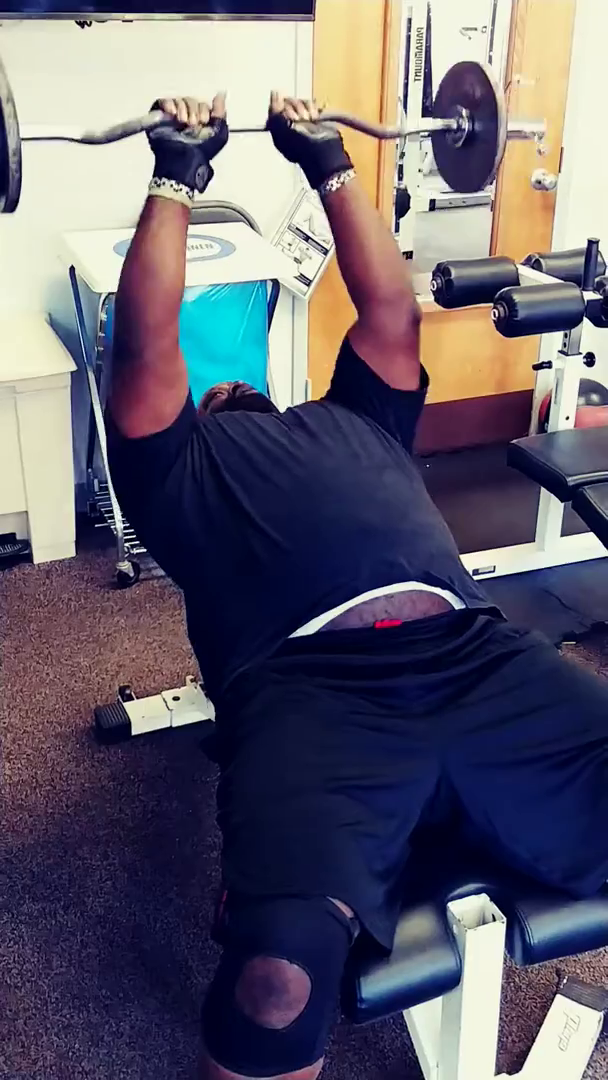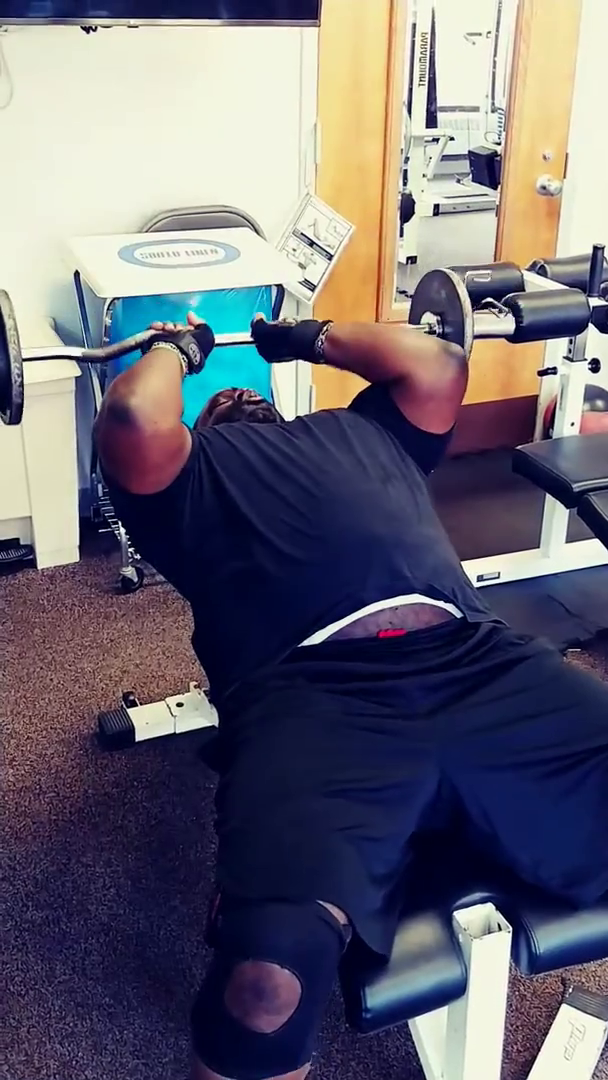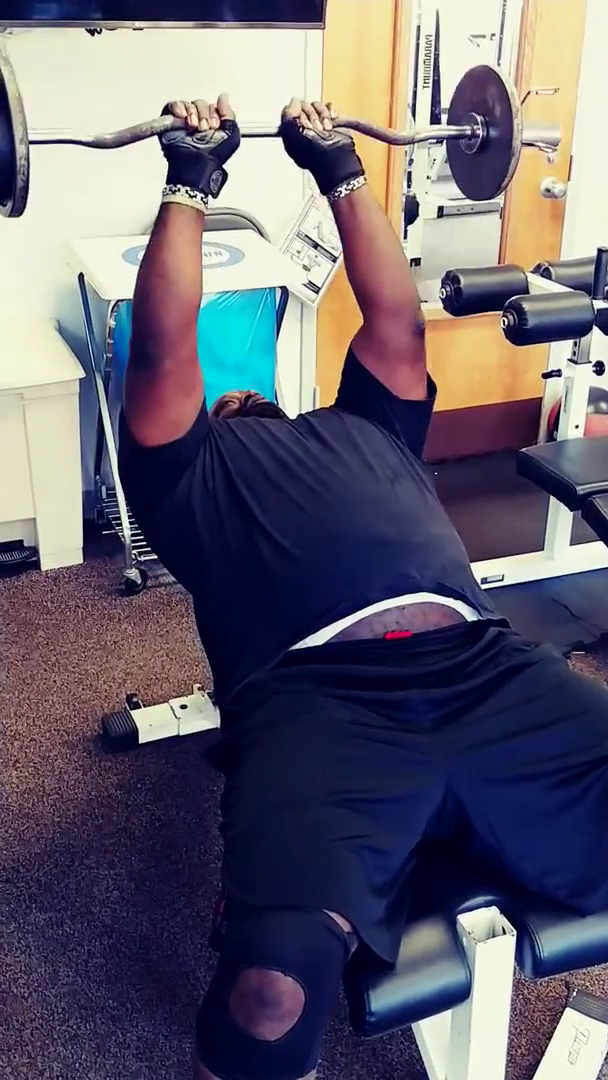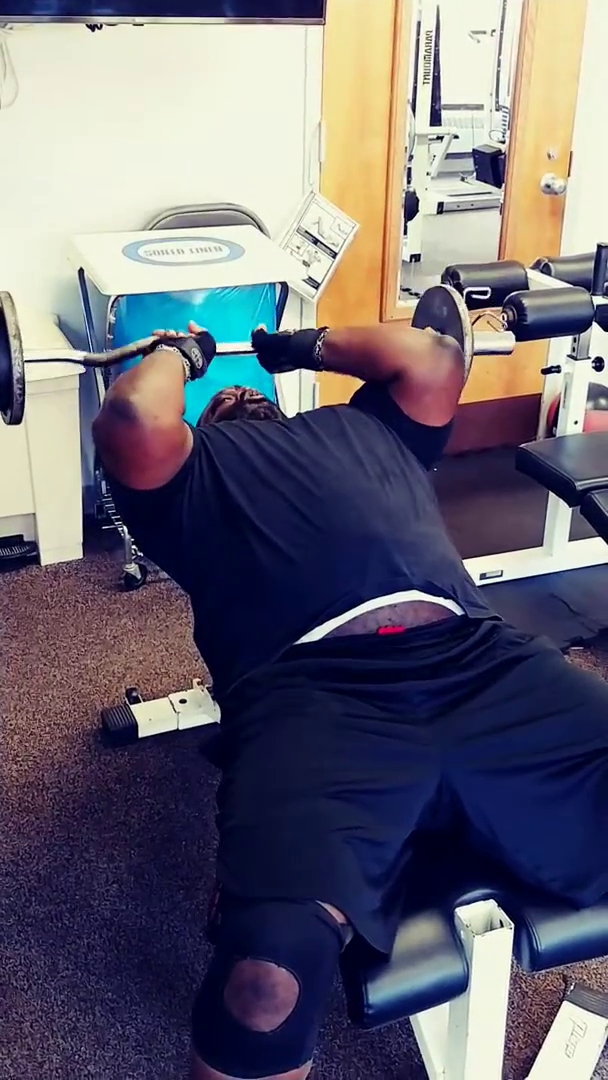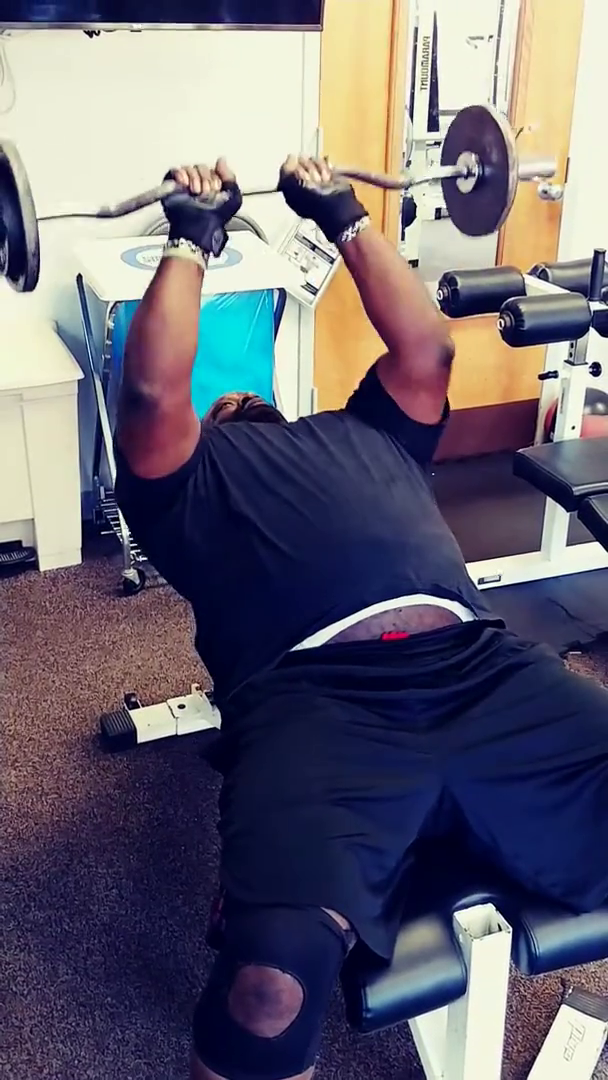
dt=1s
person 1, frame 1
left shoulder: (352, 423)
right shoulder: (185, 469)
left elbow: (390, 309)
right elbow: (143, 342)
left wrist: (330, 166)
right wrist: (177, 179)
left hip: (477, 654)
right hip: (308, 691)
right knee: (279, 976)
person 1, frame 2
left shoulder: (355, 430)
right shoulder: (191, 470)
left elbow: (439, 365)
right elbow: (131, 423)
left wrist: (316, 338)
right wrist: (172, 352)
left hip: (474, 659)
right hip: (310, 693)
right knee: (268, 978)
person 1, frame 3
left shoulder: (365, 431)
right shoulder: (194, 475)
left elbow: (394, 320)
right elbow: (162, 349)
left wrist: (341, 171)
right wrist: (190, 184)
left hip: (485, 667)
right hip: (314, 700)
right knee: (274, 982)
person 1, frame 4
left shoulder: (360, 426)
right shoulder: (195, 467)
left elbow: (436, 358)
right elbow: (131, 423)
left wrist: (315, 345)
right wrist: (175, 356)
left hip: (477, 658)
right hip: (311, 690)
right knee: (267, 977)
person 1, frame 5
left shoulder: (364, 439)
right shoulder: (192, 479)
left elbow: (423, 351)
right elbow: (154, 394)
left wrist: (345, 218)
right wrist: (189, 241)
left hip: (482, 667)
right hip: (314, 698)
right knee: (273, 977)
